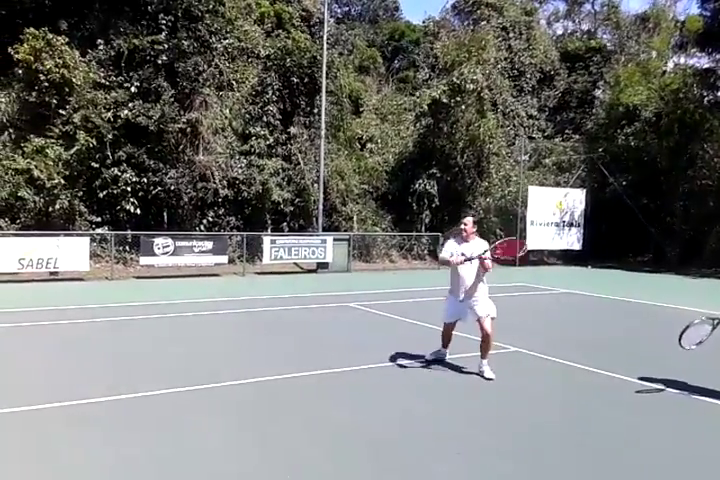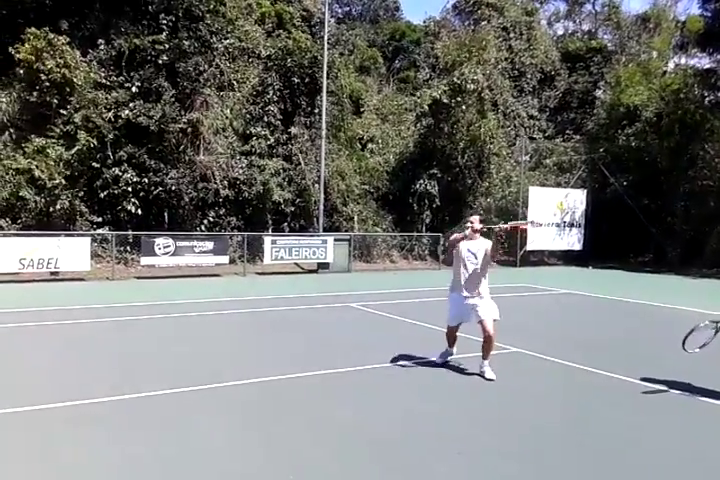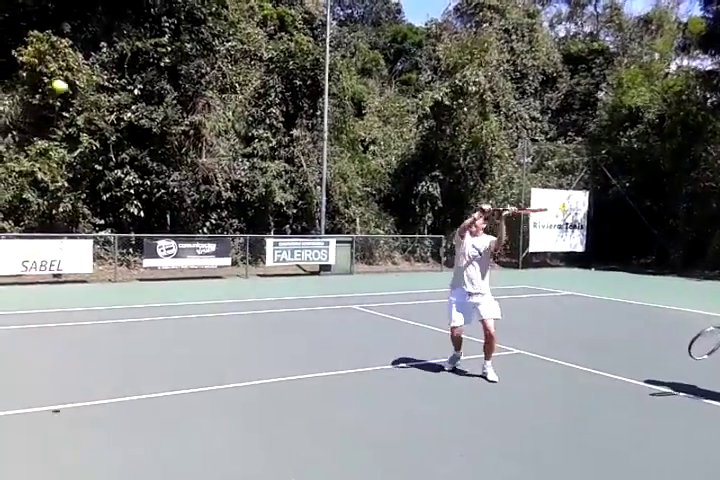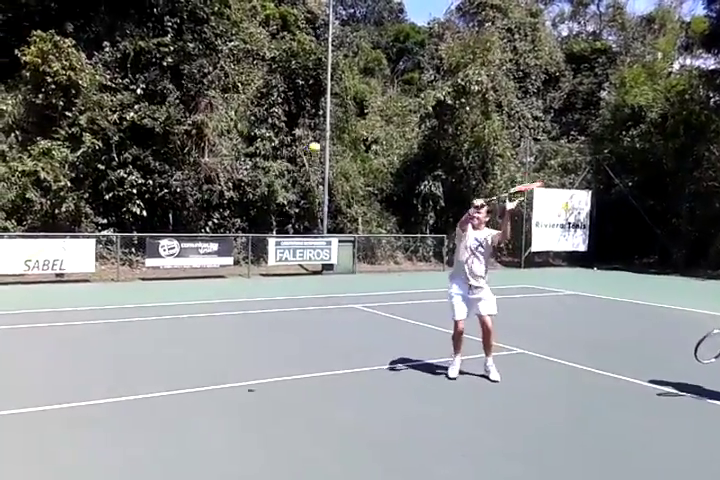
dt=0.1s
person 1, frame 1
left shoulder: (482, 245)
right shoulder: (452, 243)
left elbow: (487, 268)
right elbow: (442, 258)
left wrist: (485, 261)
right wrist: (452, 260)
left hip: (478, 295)
right hip: (456, 294)
left knee: (487, 331)
right knee: (447, 328)
left ankle: (483, 364)
right ankle: (442, 351)
person 1, frame 2
left shoulder: (485, 244)
right shoulder: (459, 240)
left elbow: (492, 253)
right elbow: (450, 242)
right wrist: (466, 234)
left hip: (480, 295)
right hip: (458, 294)
left knee: (489, 333)
right knee: (451, 330)
left ankle: (485, 365)
right ankle: (450, 350)
person 1, frame 3
left shoulder: (488, 241)
right shoulder: (462, 237)
left elbow: (500, 243)
right elbow: (462, 230)
left wrist: (502, 220)
right wrist: (474, 217)
left hip: (481, 293)
right hip: (459, 293)
left knee: (490, 332)
right knee: (456, 332)
left ankle: (487, 366)
right ankle: (457, 353)
person 1, frame 4
left shoulder: (490, 234)
right shoulder: (464, 230)
left elbow: (505, 236)
right elbow: (462, 223)
left wrist: (507, 213)
right wrist: (472, 210)
left hip: (480, 286)
right hip: (459, 285)
left knee: (487, 326)
right knee: (459, 327)
left ankle: (489, 364)
right ankle: (456, 358)
